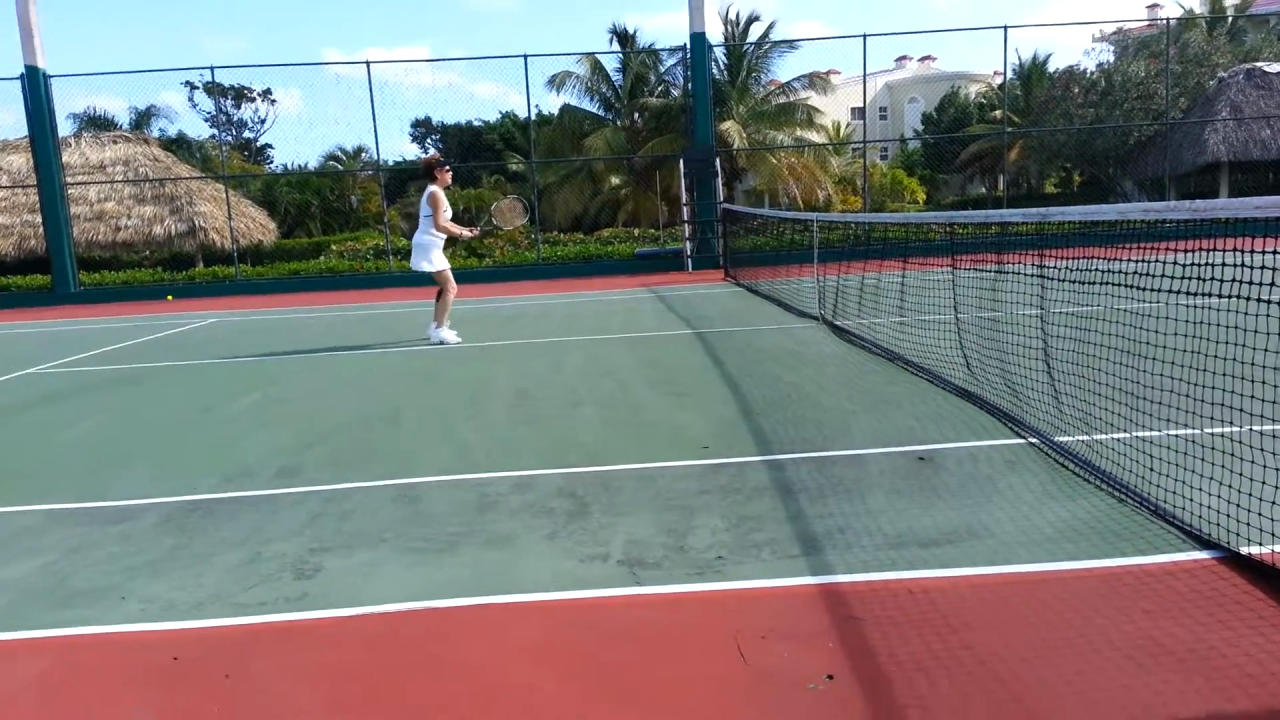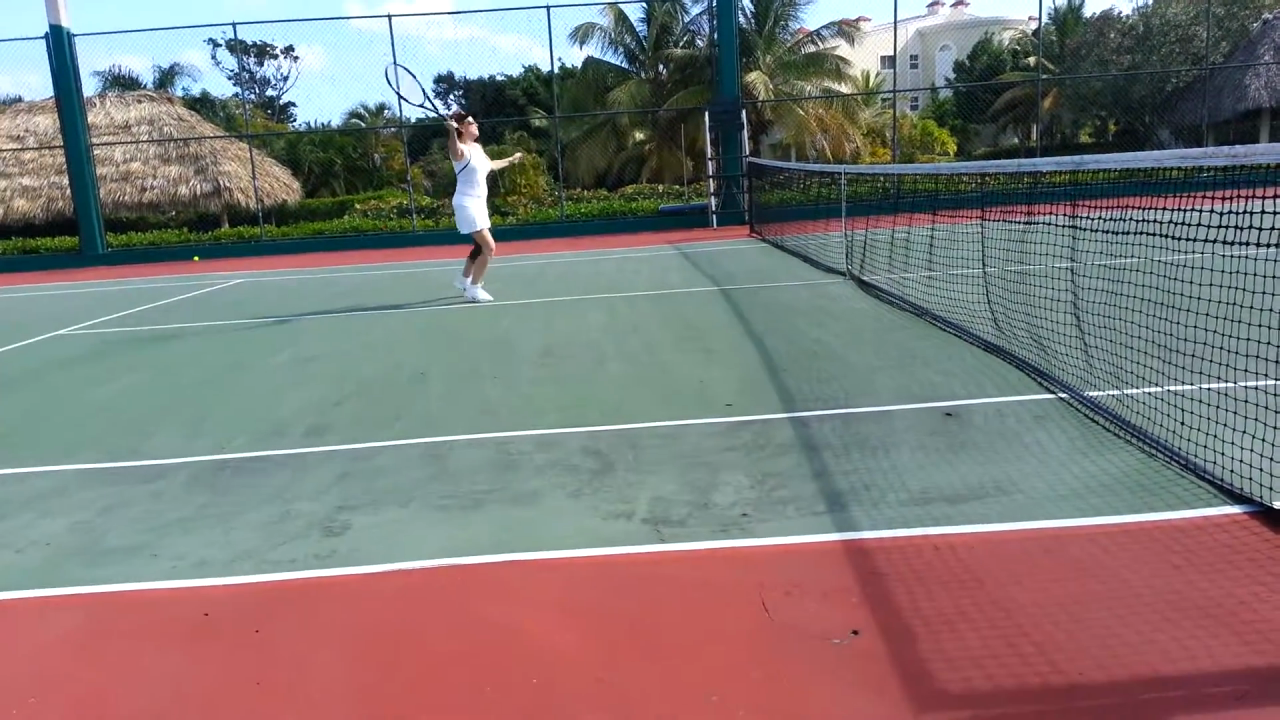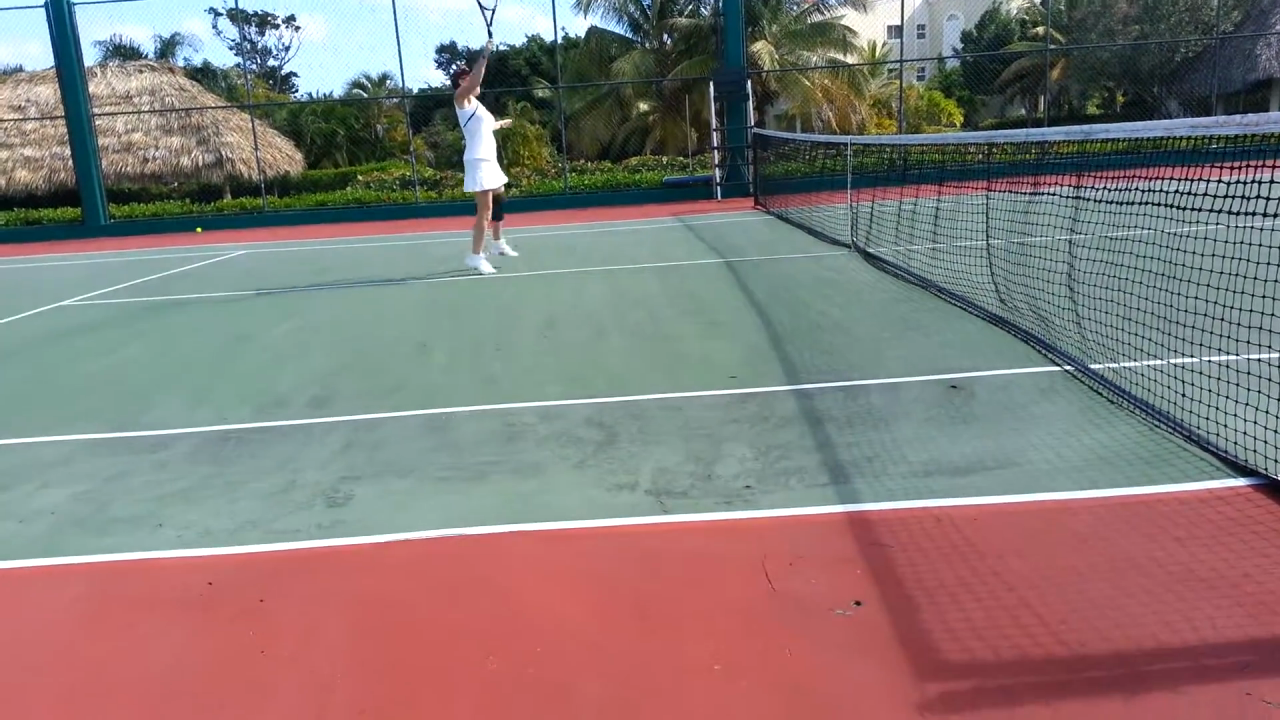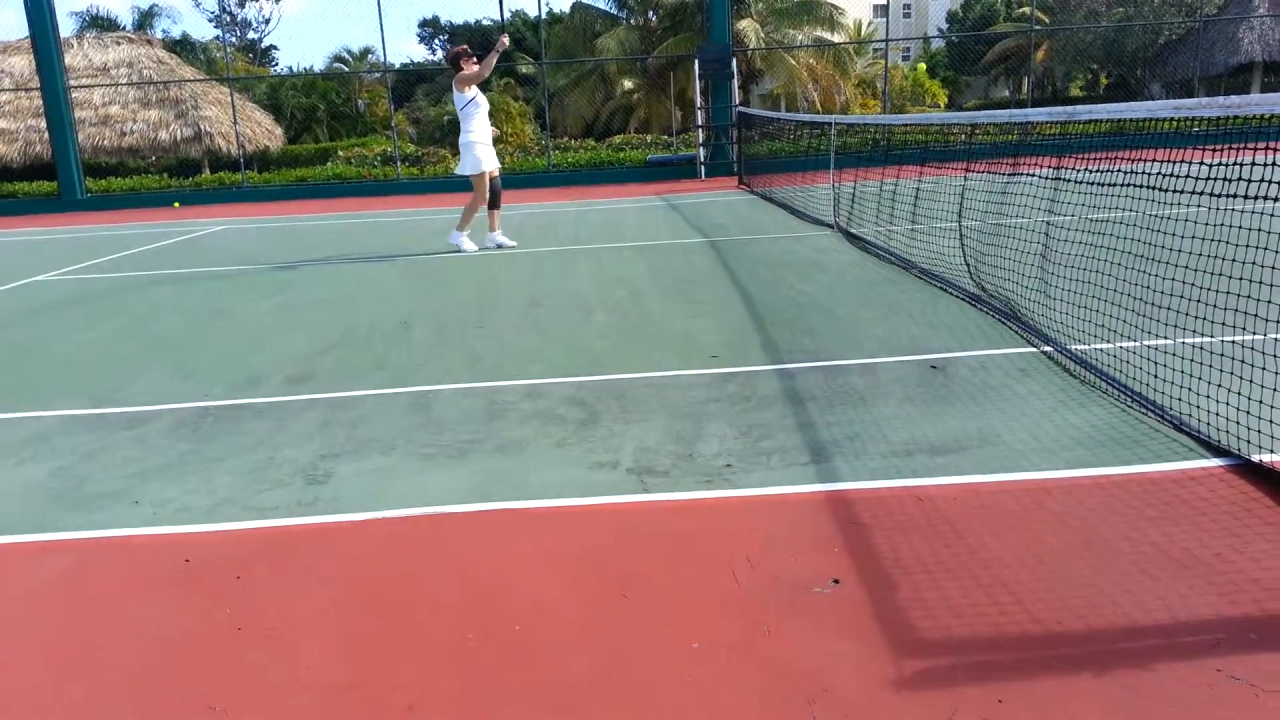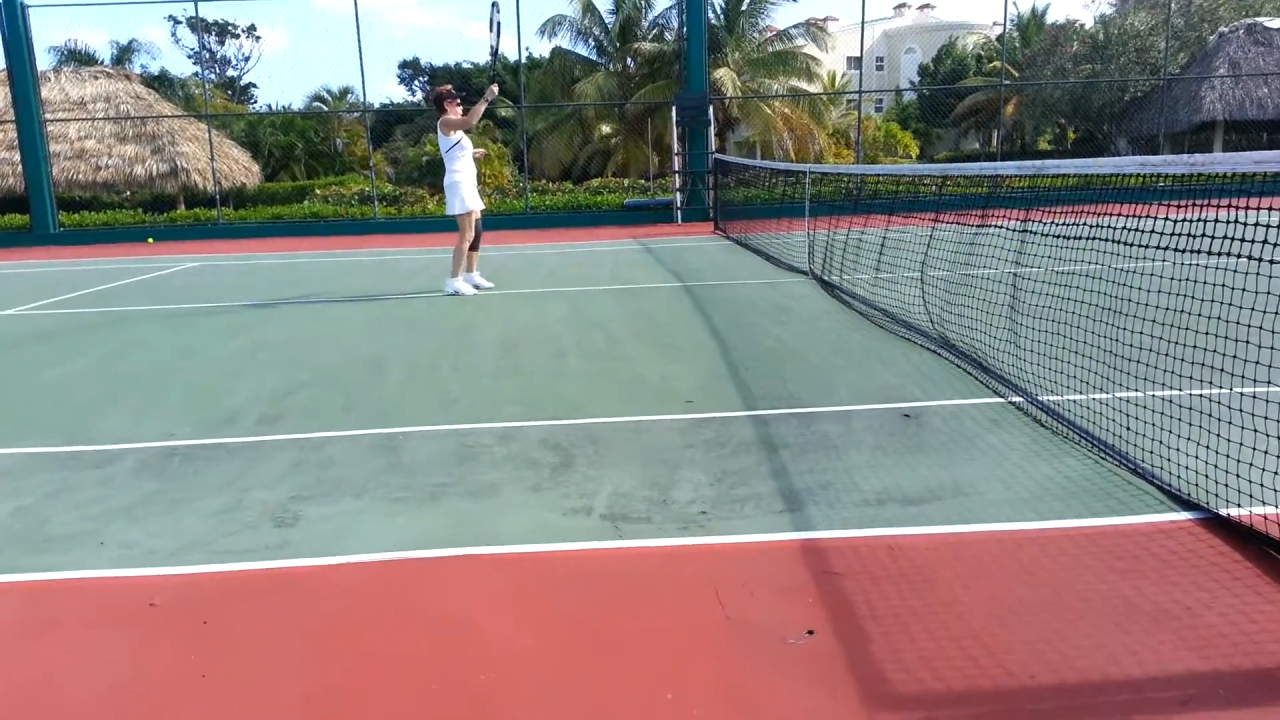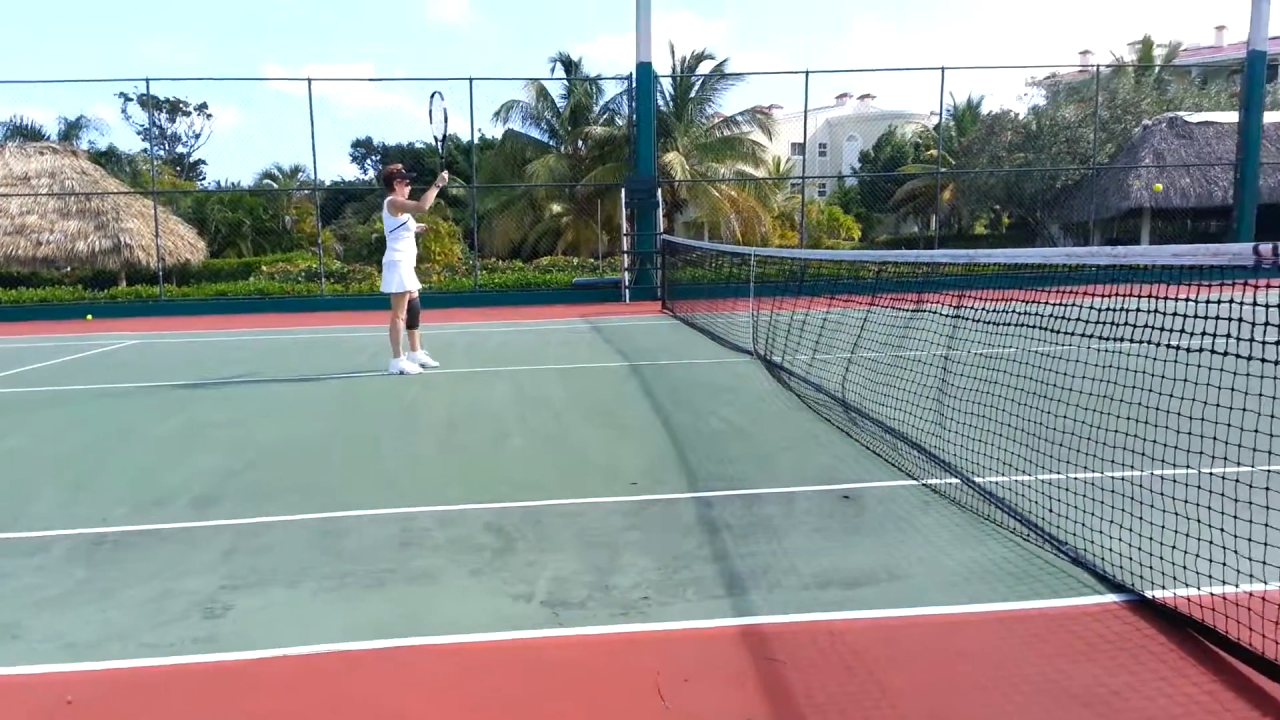
dt=0.4s
person 1, frame 1
left shoulder: (438, 192)
right shoulder: (434, 194)
left elbow: (444, 222)
right elbow: (439, 226)
left wrist: (464, 229)
right wrist: (460, 233)
left hip: (432, 246)
right hip: (427, 245)
left knee: (446, 286)
right knee: (450, 287)
left ankle: (438, 328)
right ankle: (439, 331)
person 1, frame 2
left shoulder: (476, 147)
right shoulder: (458, 148)
left elbow: (489, 165)
right elbow: (454, 147)
left wrist: (511, 160)
right wrist: (451, 130)
left hip: (478, 203)
right hip: (467, 205)
left knee: (481, 245)
right knee: (489, 246)
left ankle: (464, 279)
right ankle: (474, 288)
person 1, frame 3
left shoulder: (473, 103)
right shoulder: (462, 96)
right elbow: (475, 81)
left wrist: (499, 123)
right wrist: (484, 55)
left hip: (488, 161)
right hip: (478, 161)
left knee: (500, 201)
right knee: (485, 211)
left ankle: (497, 243)
right ankle: (476, 257)
person 1, frame 4
left shoulder: (469, 85)
right shoulder: (461, 79)
right elbow: (483, 73)
left wrist: (487, 127)
right wrist: (497, 49)
left hip: (483, 144)
right hip: (474, 144)
left knee: (496, 190)
right knee: (481, 195)
left ankle: (494, 234)
right ankle: (459, 233)
person 1, frame 5
left shoulder: (451, 126)
right shoulder: (446, 122)
right elbow: (470, 120)
left wrist: (470, 153)
right wrist: (487, 98)
left hip: (466, 185)
right hip: (459, 184)
left knee: (476, 231)
right knee: (466, 235)
left ankle: (470, 275)
right ankle: (454, 281)
person 1, frame 6
left shoulder: (395, 204)
right shoulder: (394, 202)
right elbow: (422, 206)
left wrist: (412, 228)
right wrist: (438, 184)
left hip: (403, 265)
right hip: (398, 264)
left knee: (414, 309)
right knee: (399, 314)
left ankle: (416, 353)
right ankle: (398, 361)
